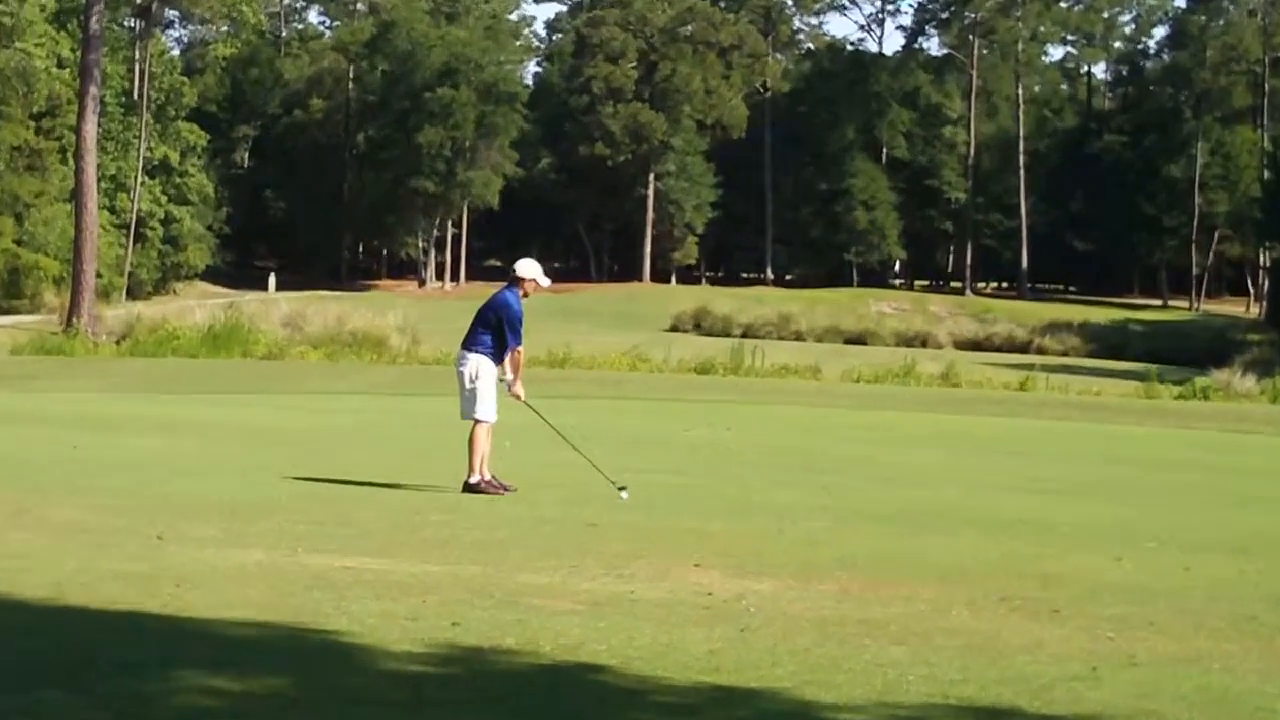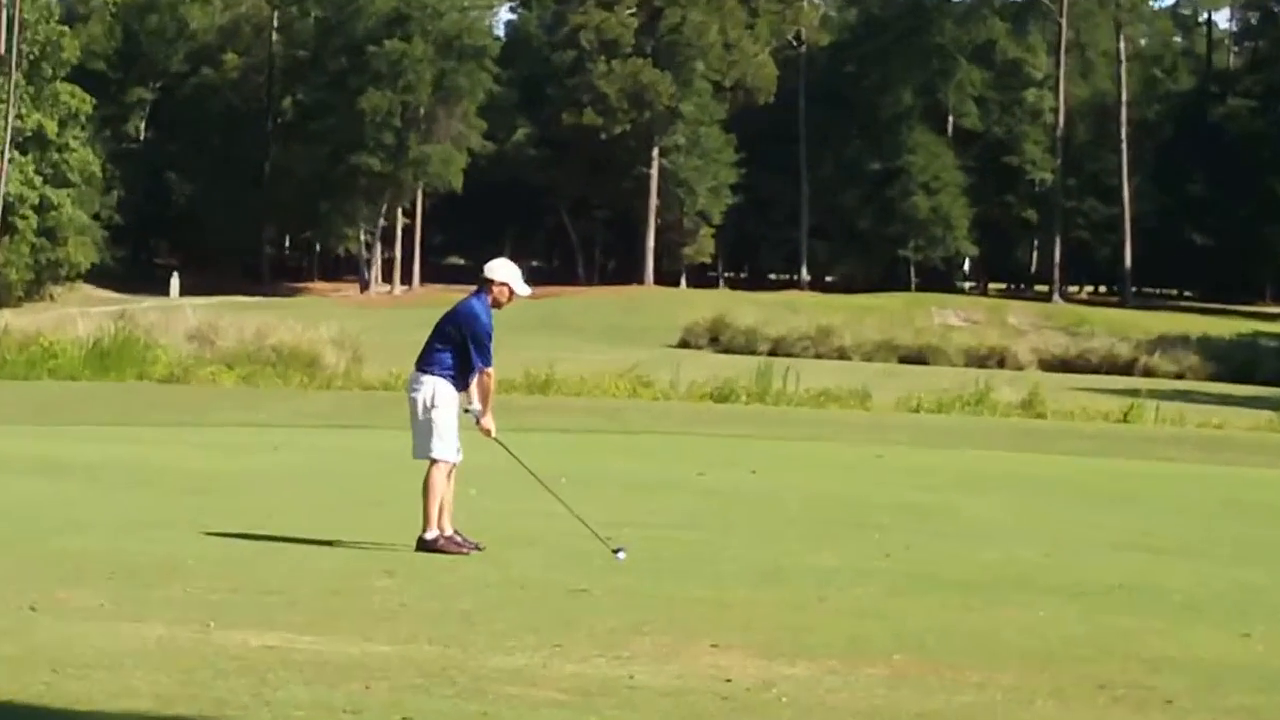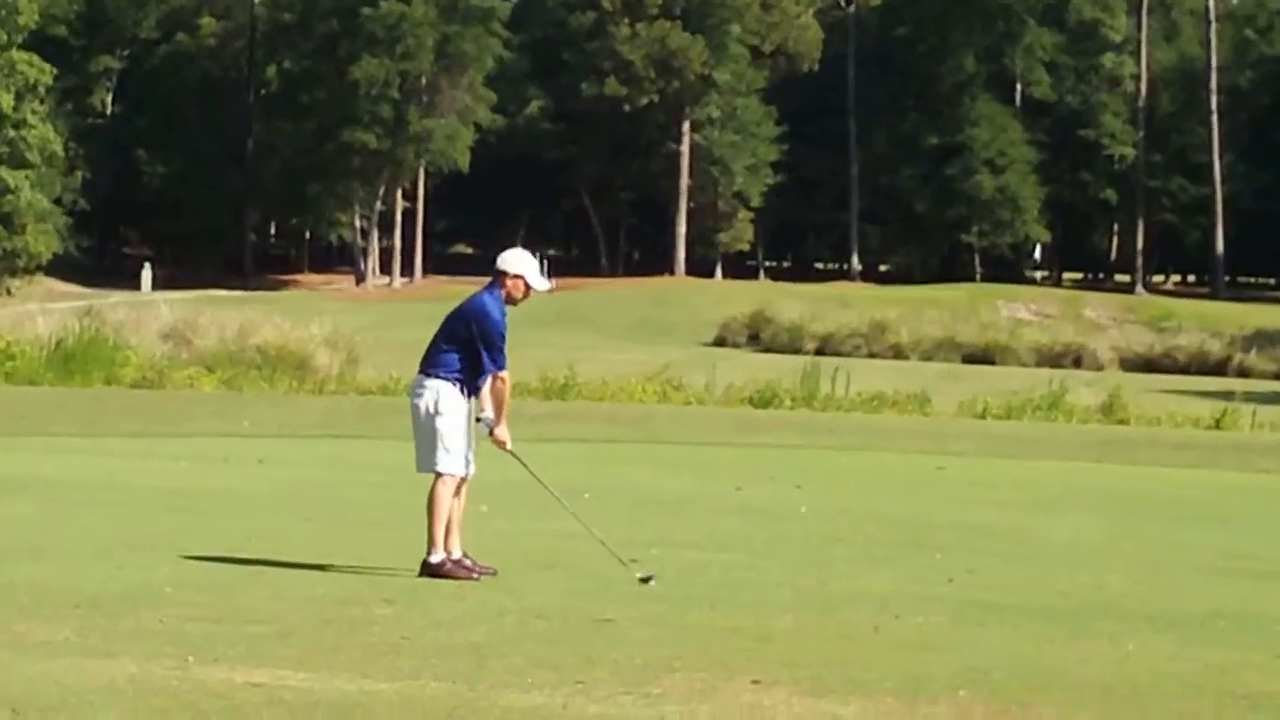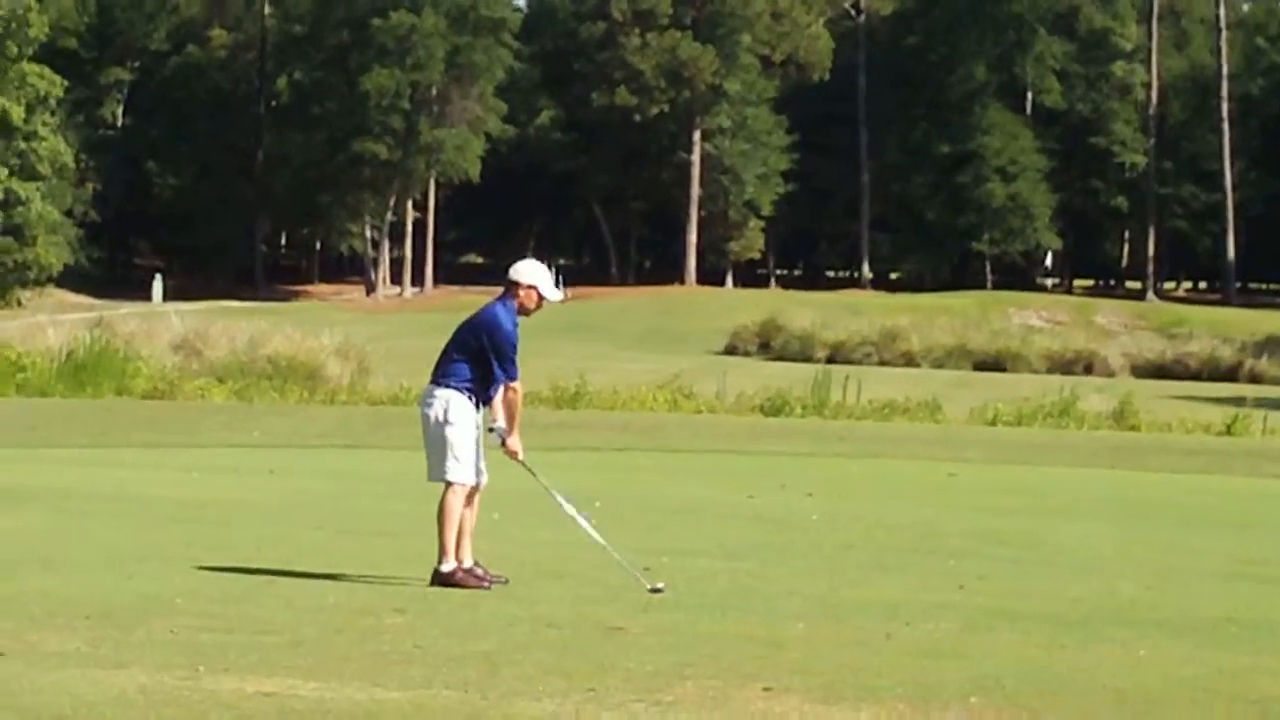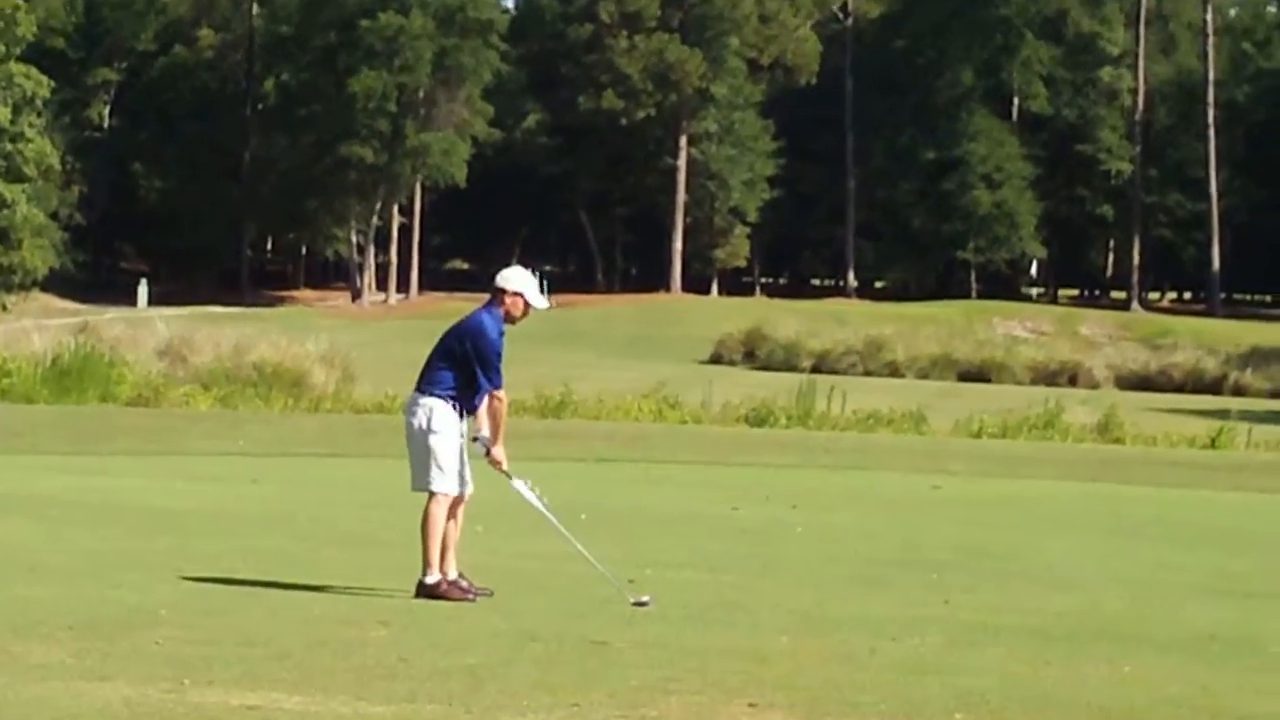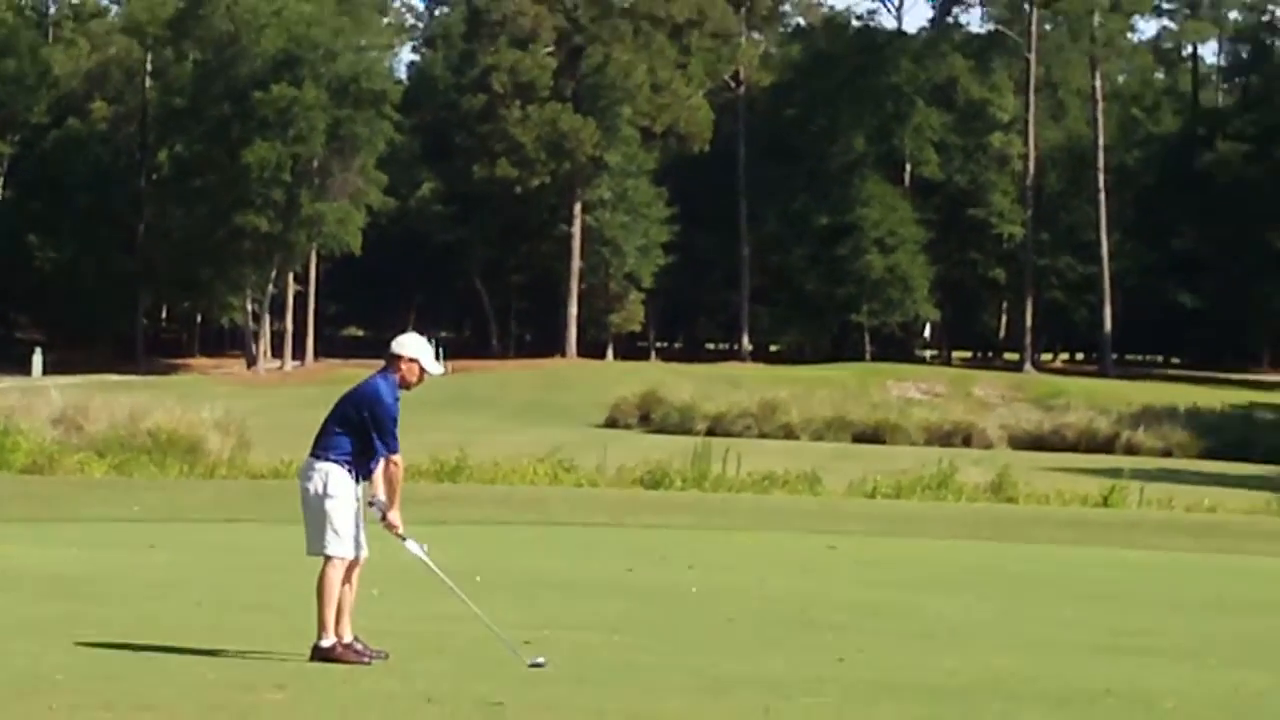
dt=0.2s
person 1, frame 1
left shoulder: (506, 298)
right shoulder: (510, 304)
left elbow: (505, 344)
right elbow: (517, 349)
left wrist: (508, 375)
right wrist: (517, 382)
left hip: (483, 361)
right hip: (478, 361)
left knee: (488, 420)
right knee: (482, 420)
person 1, frame 2
left shoulder: (474, 309)
right shoulder: (477, 314)
left elbow: (472, 365)
right elbow: (487, 371)
left wrist: (475, 404)
right wrist: (487, 414)
left hip: (444, 386)
right hip: (435, 386)
left knee: (451, 461)
right knee: (441, 459)
left ankle: (445, 530)
right ankle: (430, 534)
person 1, frame 3
left shoulder: (486, 306)
right shoulder: (488, 311)
left elbow: (484, 369)
right elbow: (501, 376)
left wrist: (487, 413)
right wrist: (501, 424)
left hip: (453, 392)
right hip: (441, 391)
left knee: (461, 475)
right knee: (448, 474)
person 1, frame 4
left shoulder: (499, 316)
right shoulder: (499, 321)
left elbow: (496, 379)
right elbow: (513, 386)
left wrist: (499, 423)
right wrist: (513, 434)
left hip: (463, 403)
right hip: (451, 401)
left knee: (474, 484)
right knee: (459, 483)
person 1, frame 5
left shoulder: (485, 324)
right shoulder: (485, 328)
left elbow: (482, 388)
right elbow: (498, 395)
left wrist: (484, 433)
right wrist: (498, 444)
left hip: (448, 413)
right hip: (436, 410)
left knee: (459, 494)
right knee: (442, 493)
person 1, frame 6
left shoulder: (381, 390)
right shoulder: (380, 394)
left elbow: (377, 453)
right elbow: (394, 460)
left wrist: (379, 498)
right wrist: (394, 509)
left hip: (343, 477)
right hip: (331, 475)
left knee: (355, 558)
right knee: (337, 557)
left ankle: (344, 638)
right ankle: (326, 642)
